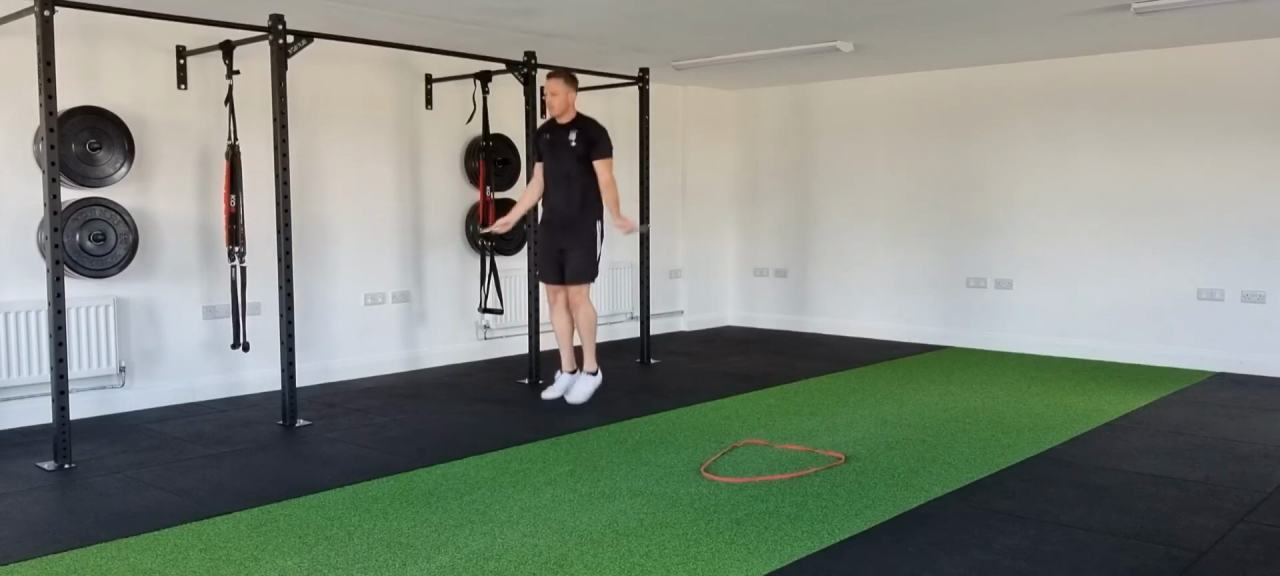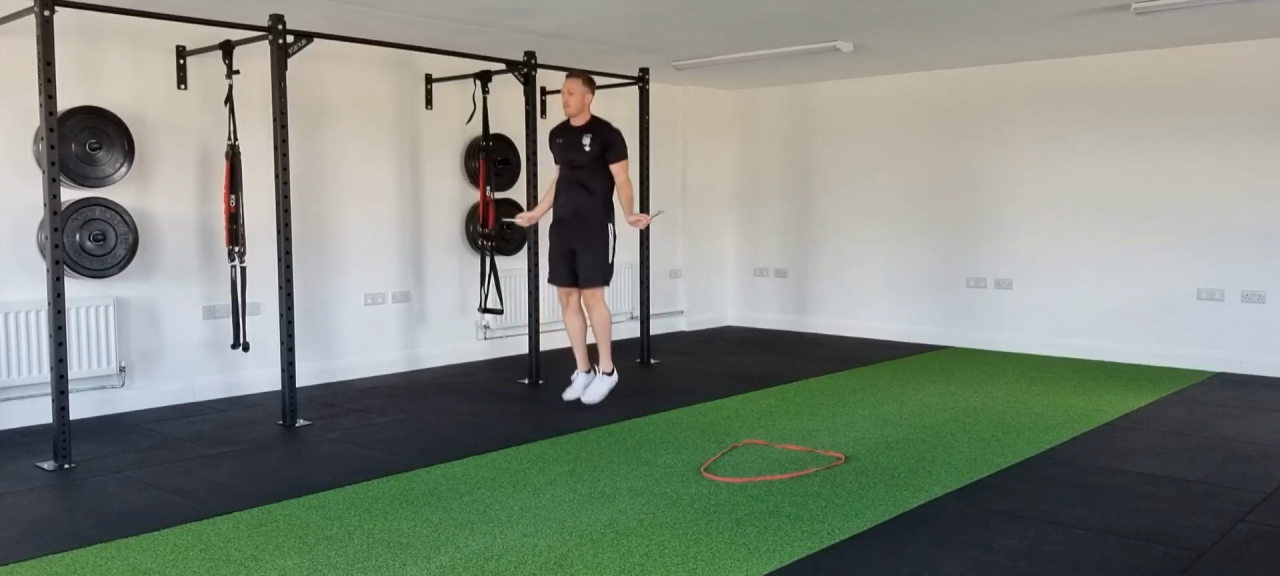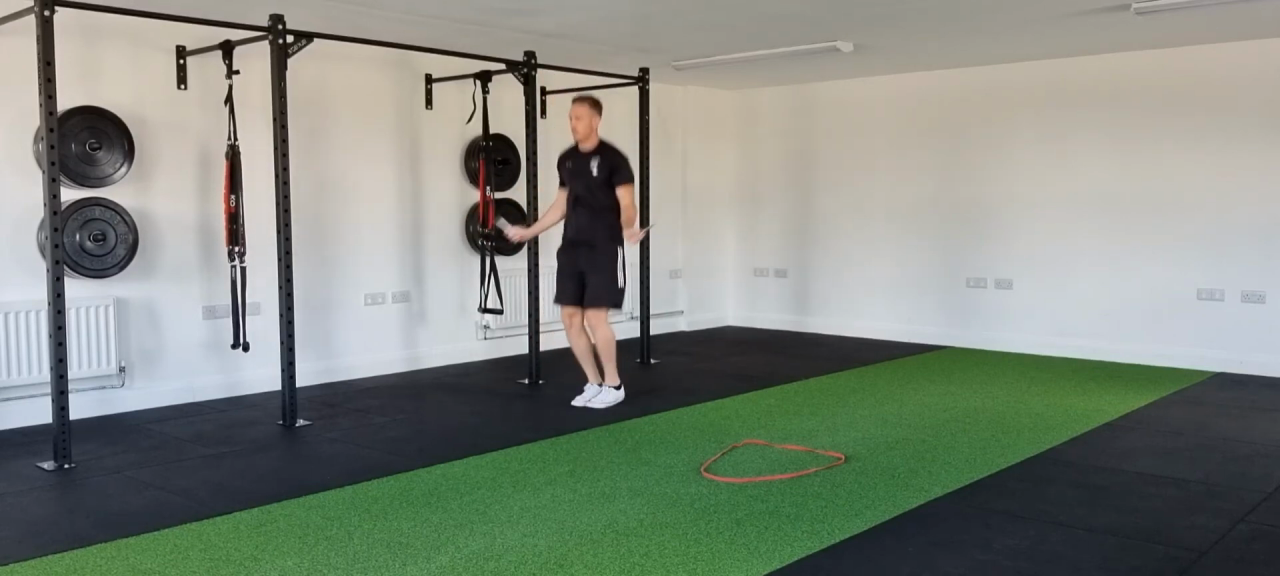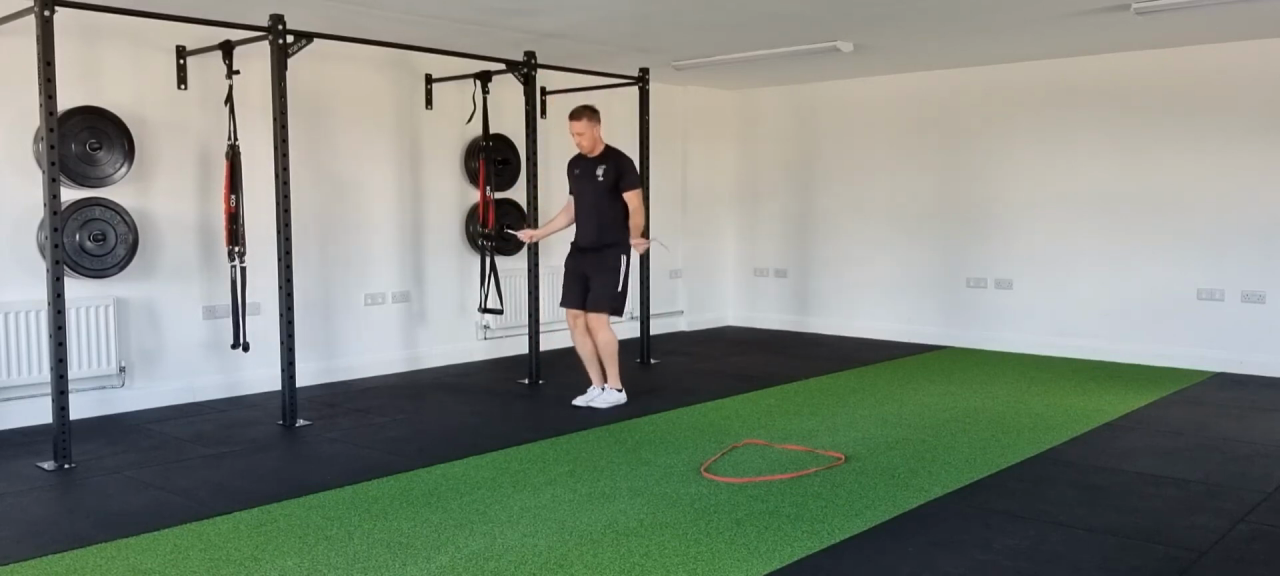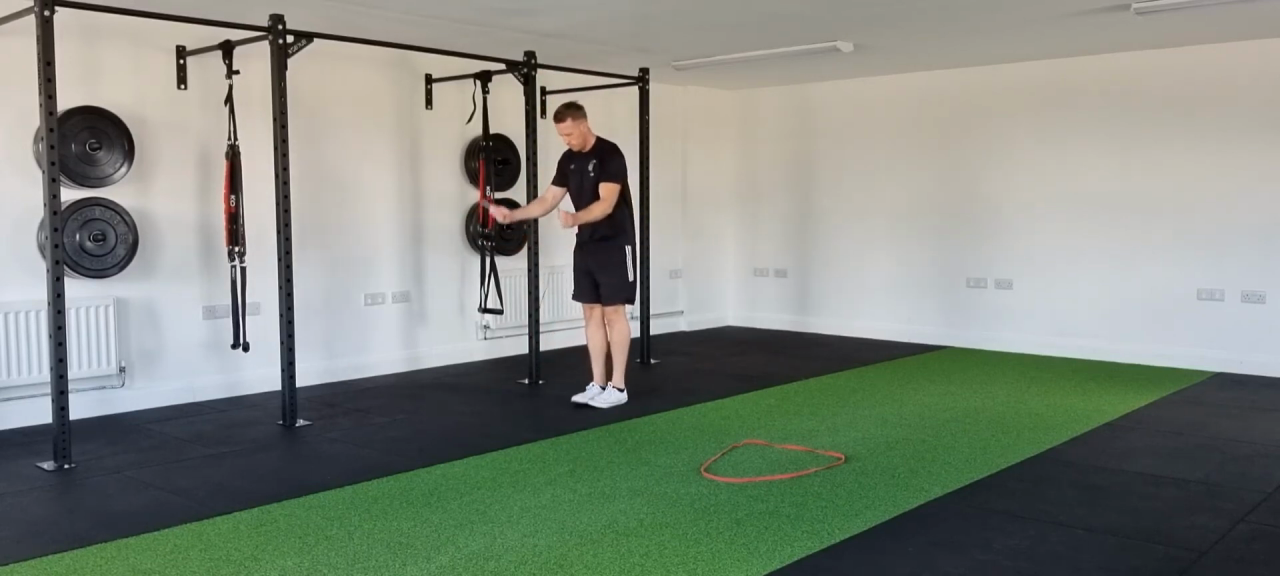
dt=1s
person 1, frame 1
left shoulder: (592, 131)
right shoulder: (543, 133)
left elbow: (605, 179)
left wrist: (617, 215)
right wrist: (512, 217)
left hip: (585, 225)
right hip: (551, 225)
left knee: (577, 295)
right knee: (555, 296)
left ankle: (590, 369)
right ankle: (568, 371)
person 1, frame 2
left shoulder: (606, 134)
right shoulder: (557, 135)
left elbow: (622, 179)
left wrist: (630, 214)
right wrist: (536, 213)
left hip: (595, 227)
right hip: (562, 227)
left knee: (592, 297)
right knee: (567, 298)
left ankle: (606, 371)
right ankle: (583, 371)
person 1, frame 3
left shoulder: (613, 159)
right shoulder: (566, 159)
left elbow: (627, 204)
left wrist: (629, 230)
right wrist: (531, 231)
left hip: (604, 251)
right hip: (572, 249)
left knee: (596, 319)
right knee: (570, 318)
left ankle: (613, 385)
right ankle: (595, 383)
person 1, frame 4
left shoulder: (619, 163)
right shoulder: (575, 165)
left elbow: (636, 207)
left wrist: (636, 237)
right wrist: (540, 233)
left hip: (610, 254)
right hip: (579, 253)
left knee: (596, 321)
right knee: (575, 320)
left ankle: (616, 387)
right ankle: (598, 386)
person 1, frame 5
left shoulder: (609, 154)
right shoulder: (568, 160)
left elbow: (606, 203)
right elbow: (548, 200)
left wrist: (575, 218)
right wrist: (512, 214)
left hip: (614, 245)
right hip: (586, 245)
left knee: (613, 313)
right knee: (592, 313)
left ankle: (617, 387)
right ankle: (597, 384)
